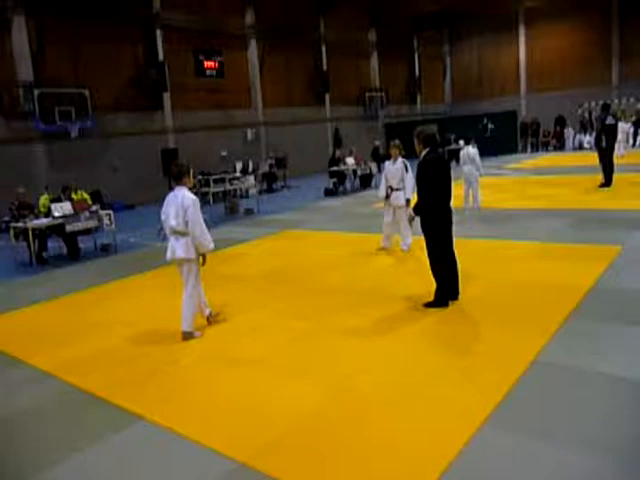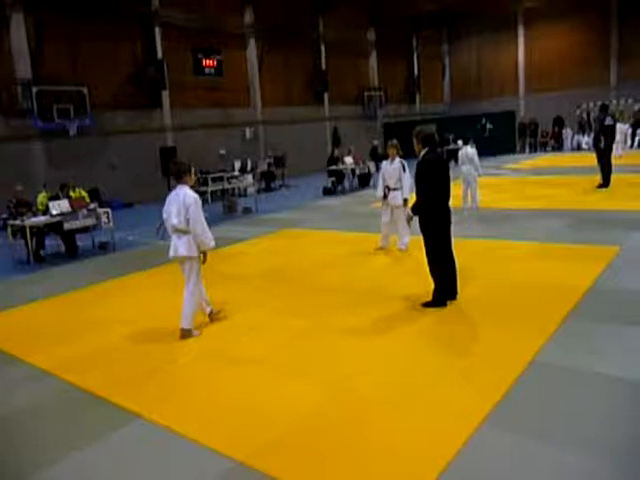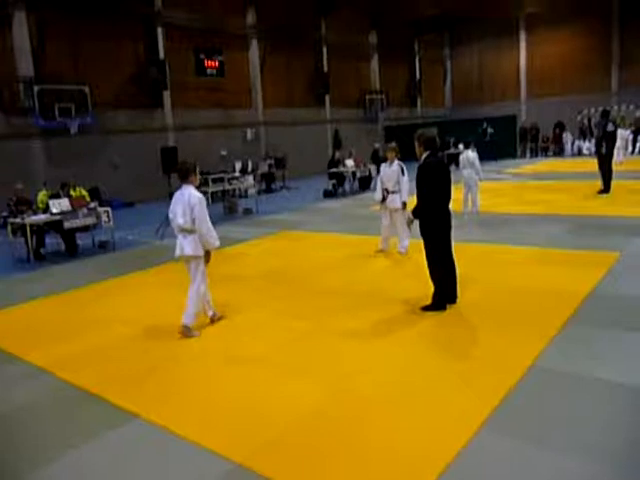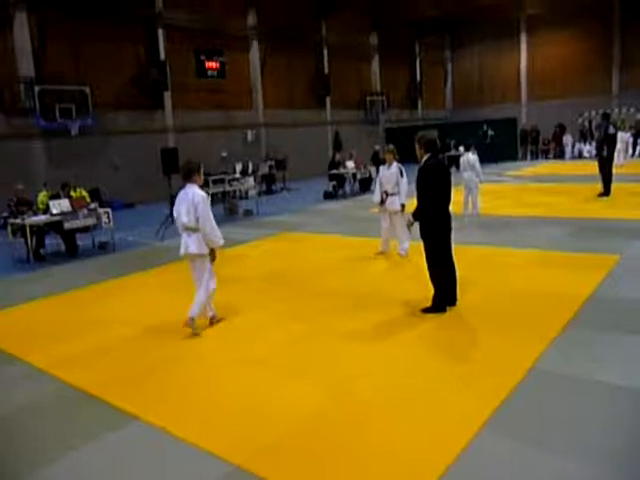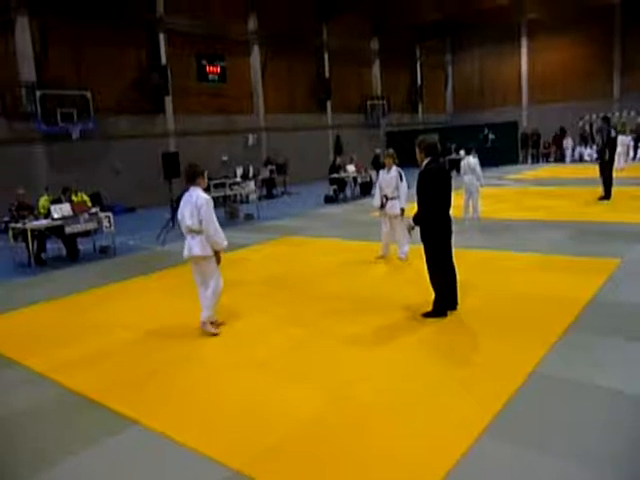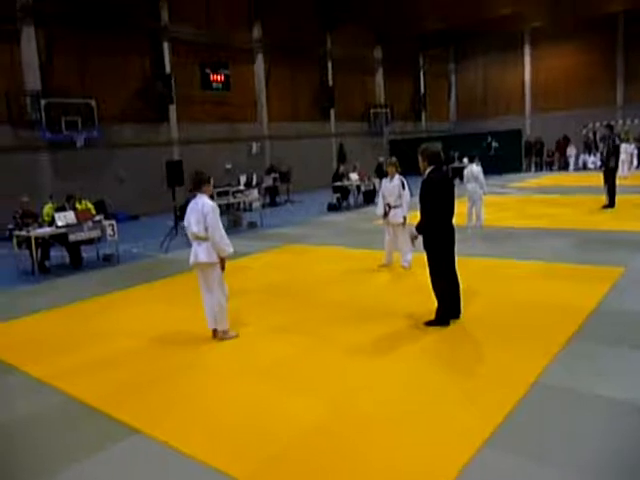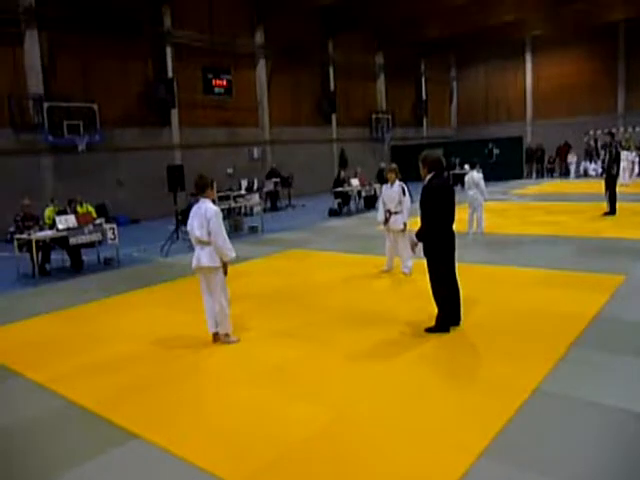
dt=0.1s
person 1, frame 1
left shoulder: (426, 163)
right shoulder: (440, 158)
left elbow: (426, 193)
left wrist: (415, 211)
left hip: (432, 216)
right hip: (443, 212)
left knee: (437, 257)
right knee: (447, 253)
left ankle: (442, 297)
right ankle: (452, 292)
person 1, frame 2
left shoulder: (426, 162)
right shoulder: (439, 158)
left elbow: (425, 193)
left wrist: (413, 211)
left hip: (431, 216)
right hip: (442, 212)
left knee: (435, 257)
right knee: (445, 253)
left ankle: (440, 297)
right ankle: (450, 292)
person 1, frame 3
left shoulder: (427, 166)
right shoulder: (440, 162)
left elbow: (426, 196)
left wrist: (414, 214)
left hip: (431, 219)
right hip: (442, 216)
left knee: (435, 261)
right knee: (445, 257)
left ankle: (440, 301)
right ankle: (450, 295)
person 1, frame 4
left shoulder: (427, 168)
right shoulder: (441, 164)
left elbow: (426, 199)
left wrist: (414, 217)
left hip: (432, 221)
right hip: (442, 218)
left knee: (435, 263)
right knee: (445, 259)
left ankle: (440, 303)
right ankle: (450, 298)
person 1, frame 5
left shoulder: (427, 172)
right shoulder: (441, 168)
left elbow: (426, 203)
left wrist: (415, 221)
left hip: (432, 226)
right hip: (443, 222)
left knee: (436, 267)
right knee: (446, 263)
left ankle: (440, 307)
right ankle: (450, 302)
person 1, frame 6
left shoulder: (430, 180)
right shoulder: (444, 176)
left elbow: (429, 211)
left wrist: (418, 230)
left hip: (435, 234)
right hip: (446, 230)
left knee: (439, 275)
right knee: (449, 272)
left ankle: (443, 316)
right ankle: (453, 310)
person 1, frame 7
left shoulder: (430, 187)
right shoulder: (445, 183)
left elbow: (429, 218)
left wrist: (418, 237)
left hip: (435, 241)
right hip: (447, 237)
left knee: (439, 282)
right knee: (449, 278)
left ankle: (443, 322)
right ankle: (454, 317)
person 2, frame 1
left shoulder: (169, 198)
right shoulder: (190, 199)
left elbow: (165, 223)
right elbow: (196, 227)
right wrist: (204, 249)
left hip: (175, 245)
right hip: (188, 246)
left knee: (194, 283)
right knee: (191, 288)
left ankle: (207, 313)
right ankle: (187, 330)
person 2, frame 2
left shoulder: (171, 197)
right shoulder: (191, 197)
left elbow: (167, 221)
right elbow: (198, 226)
right wrist: (205, 247)
left hip: (177, 243)
right hip: (189, 244)
left knee: (195, 280)
right knee: (192, 286)
left ankle: (208, 310)
right ankle: (186, 328)
person 2, frame 3
left shoulder: (177, 196)
right shoulder: (196, 197)
left elbow: (173, 221)
right elbow: (203, 225)
right wrist: (209, 247)
left hip: (183, 243)
right hip: (195, 243)
left knee: (199, 281)
right knee: (197, 285)
left ankle: (211, 313)
right ankle: (186, 324)
person 2, frame 4
left shoulder: (181, 196)
right shoulder: (200, 196)
left elbow: (178, 220)
right elbow: (206, 224)
right wrist: (214, 245)
left hip: (187, 241)
right hip: (199, 242)
left knee: (202, 280)
right knee: (207, 283)
left ankle: (211, 315)
right ankle: (192, 317)
person 2, frame 5
left shoulder: (185, 198)
right shoulder: (203, 198)
left elbow: (182, 222)
right elbow: (210, 226)
right wrist: (218, 247)
left hip: (191, 245)
right hip: (204, 245)
left knee: (203, 283)
right knee: (215, 283)
left ankle: (211, 319)
right ankle: (206, 320)
person 2, frame 6
left shoulder: (191, 206)
right shoulder: (209, 206)
left elbow: (189, 229)
right elbow: (216, 233)
right wrist: (223, 254)
left hip: (197, 251)
right hip: (210, 252)
left knee: (207, 291)
right knee: (219, 291)
left ankle: (215, 328)
right ankle: (223, 330)
person 2, frame 7
left shoulder: (194, 210)
right shoulder: (213, 210)
left elbow: (192, 233)
right elbow: (219, 237)
right wrist: (226, 258)
left hip: (200, 256)
right hip: (213, 256)
left knee: (208, 295)
right knee: (221, 296)
left ankle: (215, 332)
right ankle: (225, 333)
person 3, frame 1
left shoulder: (403, 163)
right shoulder: (387, 164)
left elbow: (408, 180)
right elbow: (384, 180)
left wrist: (408, 197)
right wrist: (384, 195)
left hip: (400, 195)
right hip: (390, 195)
left knee: (403, 221)
right knee: (387, 220)
left ankle: (405, 244)
right ankle: (386, 243)
person 3, frame 2
left shoulder: (401, 163)
right shoulder: (384, 164)
left elbow: (406, 180)
right elbow: (381, 180)
left wrist: (405, 197)
right wrist: (381, 195)
left hip: (397, 195)
right hip: (387, 195)
left knee: (401, 220)
right knee: (385, 220)
left ankle: (403, 244)
right ankle: (384, 243)
person 3, frame 3
left shoulder: (400, 166)
right shoulder: (383, 166)
left elbow: (404, 183)
right elbow: (380, 183)
left wrist: (404, 200)
right wrist: (380, 198)
left hip: (396, 198)
right hip: (386, 198)
left knee: (400, 223)
right knee: (385, 223)
left ankle: (403, 247)
right ankle: (384, 245)
person 3, frame 4
left shoulder: (399, 168)
right shoulder: (382, 168)
left elbow: (403, 185)
right elbow: (378, 185)
left wrist: (403, 202)
right wrist: (378, 200)
left hip: (395, 200)
right hip: (385, 200)
left knee: (399, 225)
right knee: (385, 225)
left ankle: (403, 249)
right ankle: (384, 248)
person 3, frame 5
left shoulder: (398, 172)
right shoulder: (382, 173)
left elbow: (403, 190)
right elbow: (378, 189)
left wrist: (402, 206)
right wrist: (378, 204)
left hip: (395, 204)
right hip: (385, 204)
left knee: (399, 229)
right knee: (385, 229)
left ankle: (403, 252)
right ankle: (385, 252)
person 3, frame 6
left shoulder: (401, 181)
right shoulder: (384, 181)
left elbow: (406, 198)
right elbow: (381, 197)
left wrist: (404, 214)
right wrist: (382, 213)
left hip: (398, 212)
right hip: (388, 212)
left knee: (402, 237)
right knee: (388, 237)
left ankle: (406, 261)
right ankle: (388, 260)
person 3, frame 7
left shoulder: (401, 187)
right shoulder: (385, 187)
left elbow: (406, 204)
right elbow: (382, 204)
left wrist: (404, 221)
right wrist: (383, 219)
left hip: (398, 219)
right hip: (388, 219)
left knee: (403, 244)
right knee: (389, 244)
left ankle: (406, 267)
right ankle: (389, 266)
